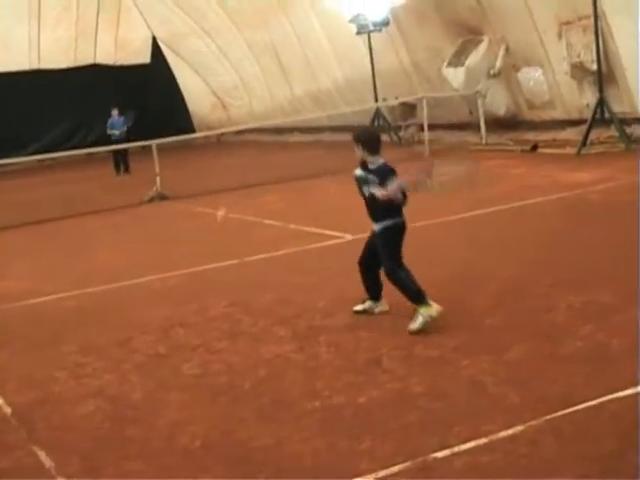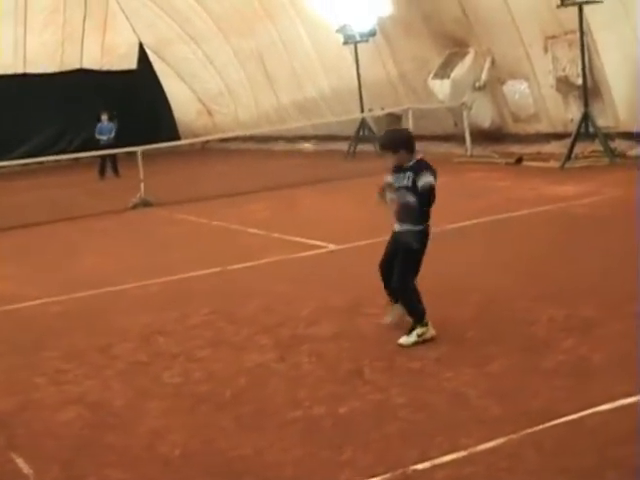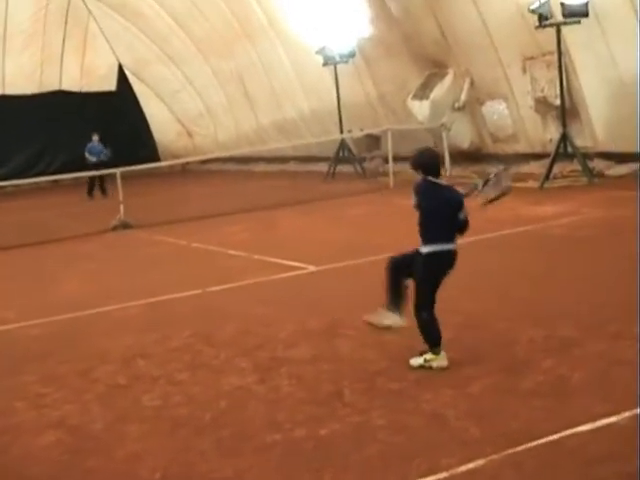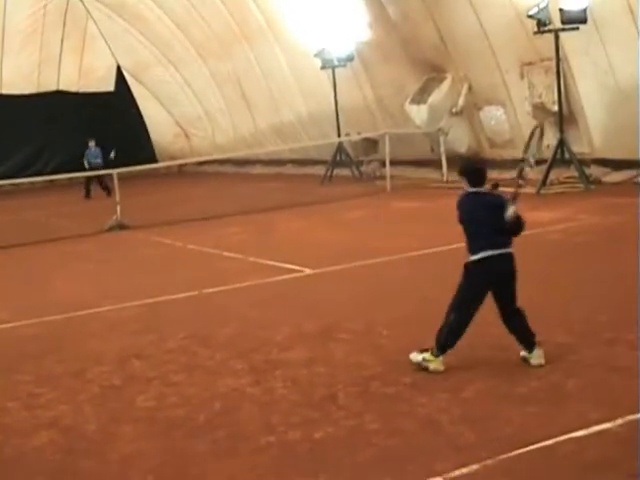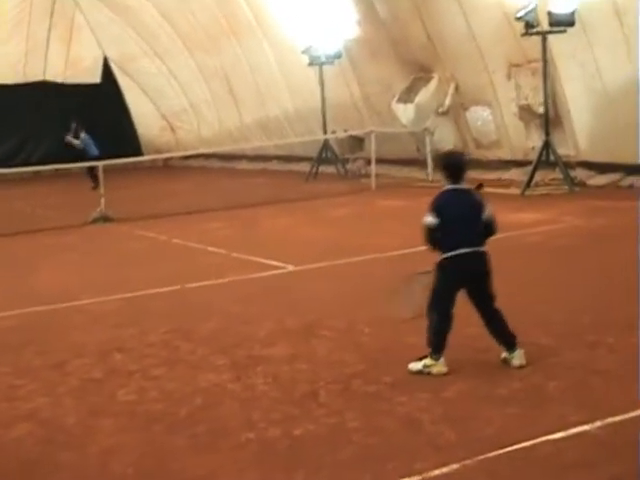
dt=0.4s
person 1, frame 1
left shoulder: (387, 171)
right shoulder: (363, 169)
left elbow: (401, 200)
right elbow: (364, 188)
left wrist: (395, 195)
right wrist: (380, 194)
left hip: (391, 226)
right hip: (379, 226)
left knee: (393, 267)
right knee: (366, 262)
left ankle: (425, 306)
right ankle: (375, 300)
person 1, frame 2
left shoulder: (424, 170)
right shoulder: (398, 169)
left elbow: (425, 200)
right elbow: (387, 192)
left wrist: (400, 198)
right wrist: (389, 194)
left hip: (415, 233)
right hip: (400, 230)
left knee: (402, 281)
right knee: (386, 269)
left ankle: (423, 326)
right ankle: (400, 305)
person 1, frame 3
left shoulder: (422, 187)
right shoulder: (455, 196)
right elbow: (462, 228)
left hip: (432, 255)
right hip: (448, 253)
left knee: (423, 305)
right knee: (397, 265)
left ankle: (436, 353)
right ankle: (393, 313)
person 1, frame 4
left shoulder: (463, 202)
right shoulder: (498, 200)
right elbow: (516, 227)
right wrist: (499, 228)
left hip: (480, 264)
right hip: (505, 260)
left knee: (459, 310)
right knee: (510, 309)
left ankle: (435, 355)
right ankle: (533, 350)
person 1, frame 5
left shoulder: (439, 202)
right shoulder: (475, 199)
left elbow: (431, 238)
right elbow: (489, 229)
left hip: (452, 261)
right hip: (478, 258)
left knee: (439, 309)
right knee: (487, 307)
left ankle: (435, 359)
right ankle: (513, 351)
